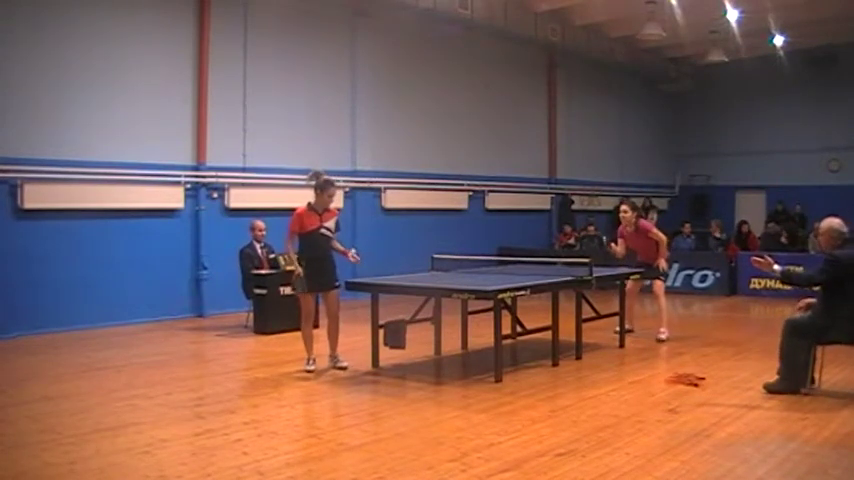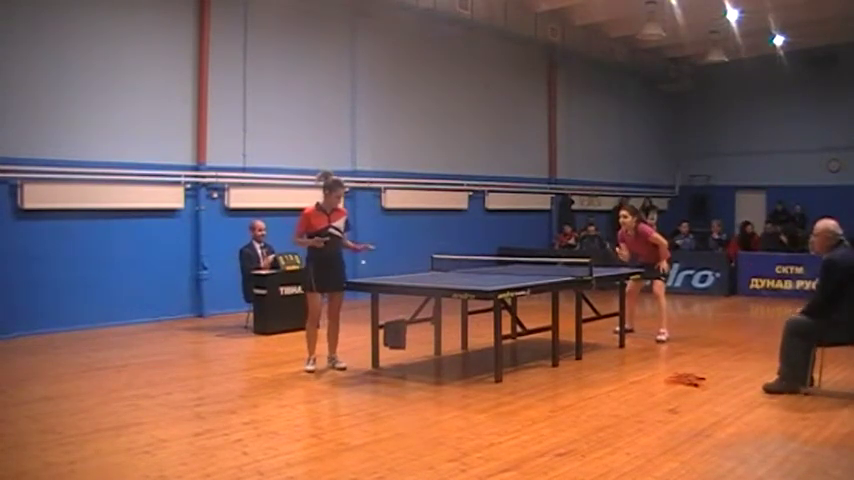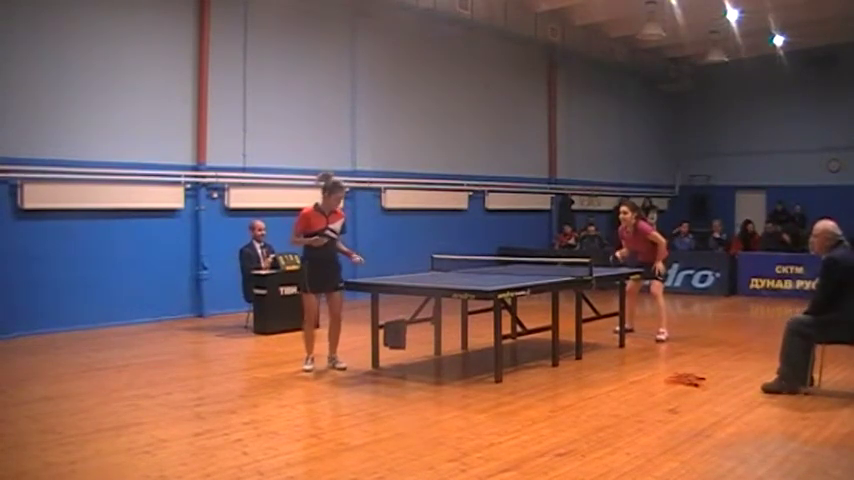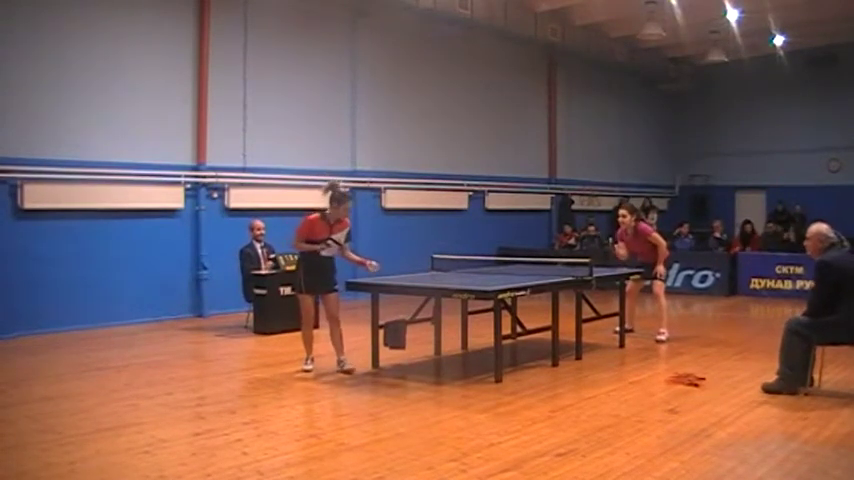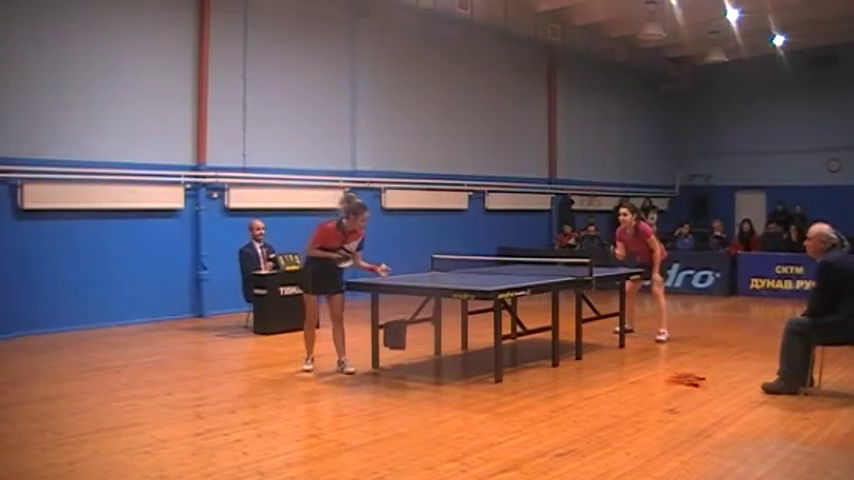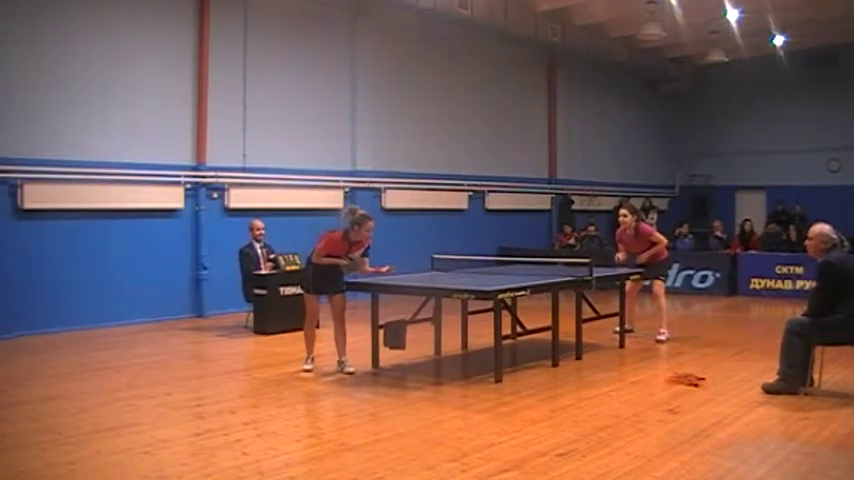
dt=0.5s
person 1, frame 1
left shoulder: (333, 214)
right shoulder: (301, 214)
right elbow: (289, 242)
left wrist: (346, 252)
right wrist: (296, 265)
left hip: (328, 268)
right hip: (307, 269)
left knee: (334, 315)
right knee: (308, 317)
left ankle: (334, 356)
right ankle: (310, 358)
person 1, frame 2
left shoulder: (342, 214)
right shoulder: (309, 214)
right elbow: (297, 239)
left wrist: (358, 247)
right wrist: (312, 243)
left hip: (336, 267)
right hip: (316, 268)
left knee: (334, 316)
right knee: (314, 316)
left ankle: (332, 356)
right ankle: (311, 358)
person 1, frame 3
left shoulder: (340, 216)
right shoulder: (307, 214)
right elbow: (294, 239)
left wrist: (349, 253)
right wrist: (310, 241)
left hip: (332, 268)
right hip: (312, 269)
left knee: (336, 316)
right knee: (311, 317)
left ankle: (333, 356)
right ankle: (309, 357)
person 1, frame 4
left shoulder: (345, 225)
right shoulder: (311, 221)
left elbow: (345, 252)
right elbow: (296, 244)
left wrist: (364, 262)
right wrist: (316, 247)
left hip: (327, 273)
right hip: (307, 273)
left knee: (334, 318)
right knee: (308, 319)
left ankle: (341, 360)
right ankle: (309, 357)
person 1, frame 5
left shoulder: (359, 234)
right shoulder: (327, 229)
left elbow: (357, 261)
right elbow: (309, 251)
left wrist: (375, 269)
right wrist: (332, 255)
left hip: (335, 275)
right hip: (315, 274)
left knee: (338, 318)
right knee: (311, 319)
left ankle: (342, 361)
right ankle: (309, 357)
person 1, frame 6
left shoulder: (364, 243)
right shoulder: (334, 238)
left elbow: (363, 267)
right elbow: (315, 258)
left wrist: (380, 270)
right wrist: (338, 261)
left hip: (335, 276)
right hip: (315, 274)
left knee: (340, 318)
right knee: (312, 319)
left ankle: (342, 360)
right ankle: (309, 357)
person 2, frame 1
left shoulder: (838, 257)
left elbow: (811, 279)
left wrist: (775, 269)
right wrist: (817, 302)
left knee: (793, 325)
right knee: (802, 322)
left ankle: (790, 380)
right ankle: (800, 376)
person 2, frame 2
left shoulder: (833, 260)
left elbow: (822, 298)
left wrist: (803, 313)
right wrist: (806, 312)
left knee: (794, 326)
right knee: (803, 324)
left ankle: (789, 380)
right ankle: (801, 377)
person 2, frame 3
left shoulder: (833, 259)
left elbow: (822, 297)
left wrist: (806, 313)
right wrist: (809, 313)
left knee: (796, 325)
right knee: (803, 323)
left ankle: (788, 380)
right ankle: (800, 377)
person 2, frame 4
left shoulder: (826, 262)
left elbow: (818, 302)
left wrist: (805, 316)
right wrist: (807, 316)
left knee: (795, 326)
right knee: (803, 325)
left ankle: (788, 381)
right ankle: (801, 377)
person 2, frame 5
left shoulder: (827, 262)
left elbow: (819, 304)
left wrist: (805, 315)
right wrist: (807, 315)
left knee: (795, 326)
right knee: (803, 324)
left ankle: (788, 381)
right ankle: (801, 377)
person 2, frame 6
left shoulder: (829, 263)
left elbow: (819, 304)
left wrist: (805, 316)
right wrist: (807, 316)
left knee: (795, 326)
right knee: (804, 324)
left ankle: (788, 381)
right ankle: (801, 376)
person 3, frame 1
left shoulder: (643, 225)
right shoulder: (622, 230)
left elbow: (662, 239)
right elbow: (621, 252)
left wrist: (661, 258)
right wrist: (613, 248)
left hip: (657, 261)
right hip: (643, 261)
left knee: (658, 291)
right knee: (629, 291)
left ankle: (663, 330)
right ankle: (628, 324)
person 3, frame 2
left shoulder: (642, 229)
right shoulder: (622, 234)
left elbow: (663, 243)
right elbow: (627, 256)
left wrist: (663, 260)
right wrist: (620, 253)
left hip: (658, 262)
right hip: (643, 262)
left knee: (658, 292)
right knee: (630, 291)
left ankle: (664, 330)
right ankle: (628, 325)
person 3, frame 3
left shoulder: (642, 227)
right shoulder: (622, 230)
left elbow: (662, 242)
right elbow: (627, 249)
left wrist: (659, 261)
right wrist: (620, 253)
left hip: (656, 261)
right hip: (642, 261)
left knee: (656, 291)
right knee: (630, 290)
left ankle: (663, 330)
right ankle: (628, 324)
person 3, frame 4
left shoulder: (642, 228)
right shoulder: (621, 233)
left elbow: (662, 244)
right elbow: (624, 256)
left wrist: (660, 264)
right wrist: (616, 250)
left hip: (658, 261)
right hip: (643, 262)
left knee: (658, 292)
right knee: (630, 291)
left ankle: (664, 330)
right ankle: (629, 325)
person 3, frame 5
left shoulder: (643, 228)
right shoulder: (620, 232)
left elbow: (656, 250)
right elbow: (622, 255)
left wrist: (656, 272)
right wrist: (616, 252)
left hip: (658, 261)
right hip: (642, 262)
left knee: (657, 291)
right knee: (629, 291)
left ankle: (663, 330)
right ankle: (628, 325)
person 3, frame 6
left shoulder: (643, 229)
right shoulder: (620, 233)
left elbow: (664, 241)
right elbow: (624, 254)
left wrist: (647, 254)
right wrist: (619, 256)
left hip: (658, 261)
right hip: (642, 262)
left knee: (658, 291)
right knee: (629, 291)
left ankle: (663, 330)
right ankle: (628, 325)
